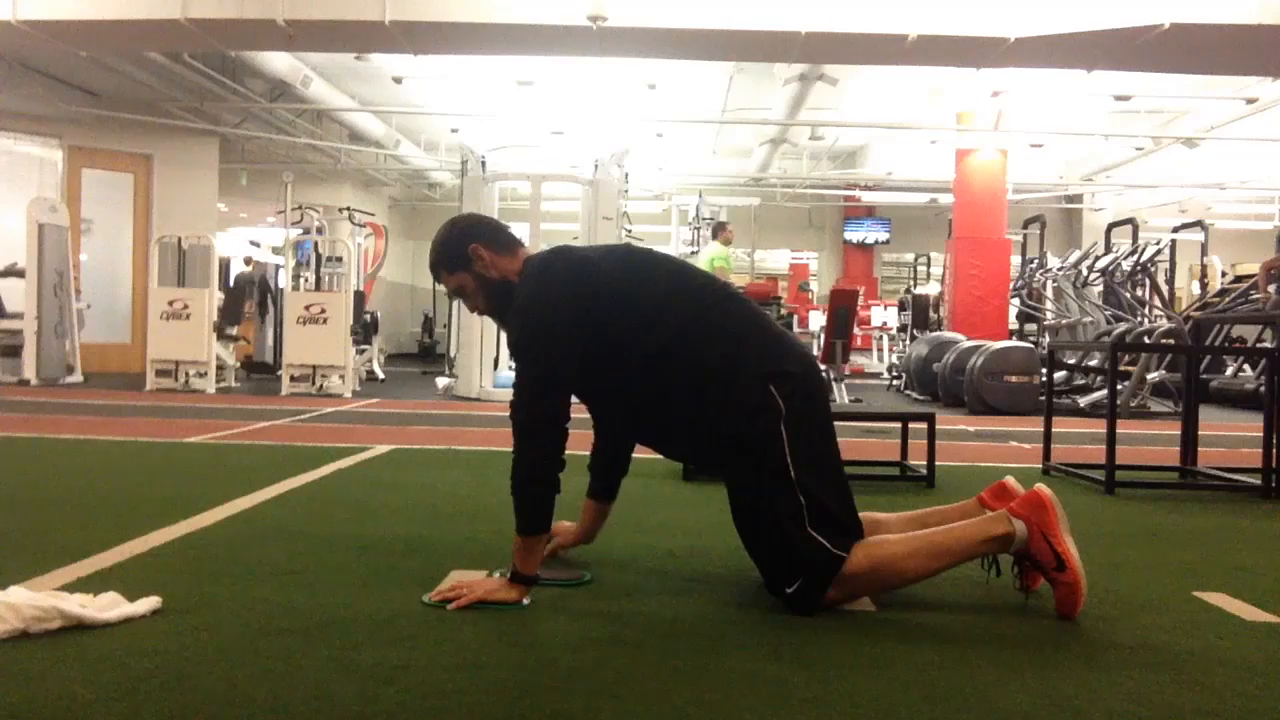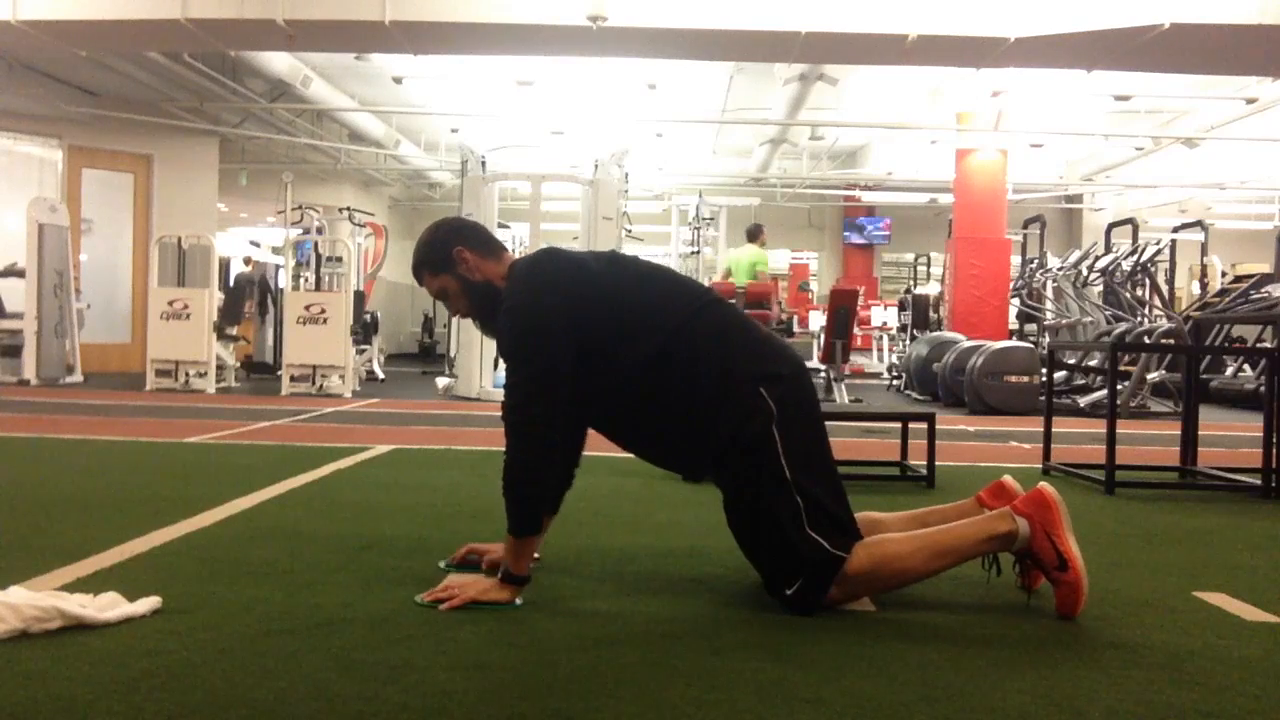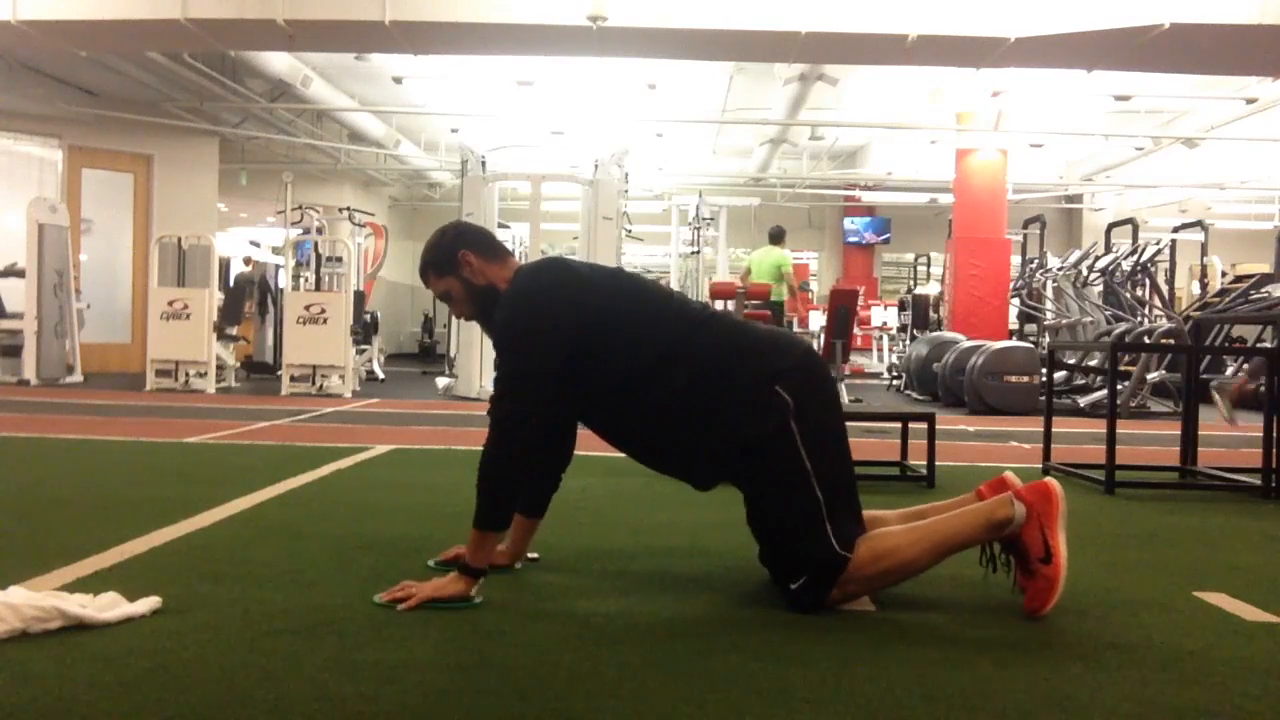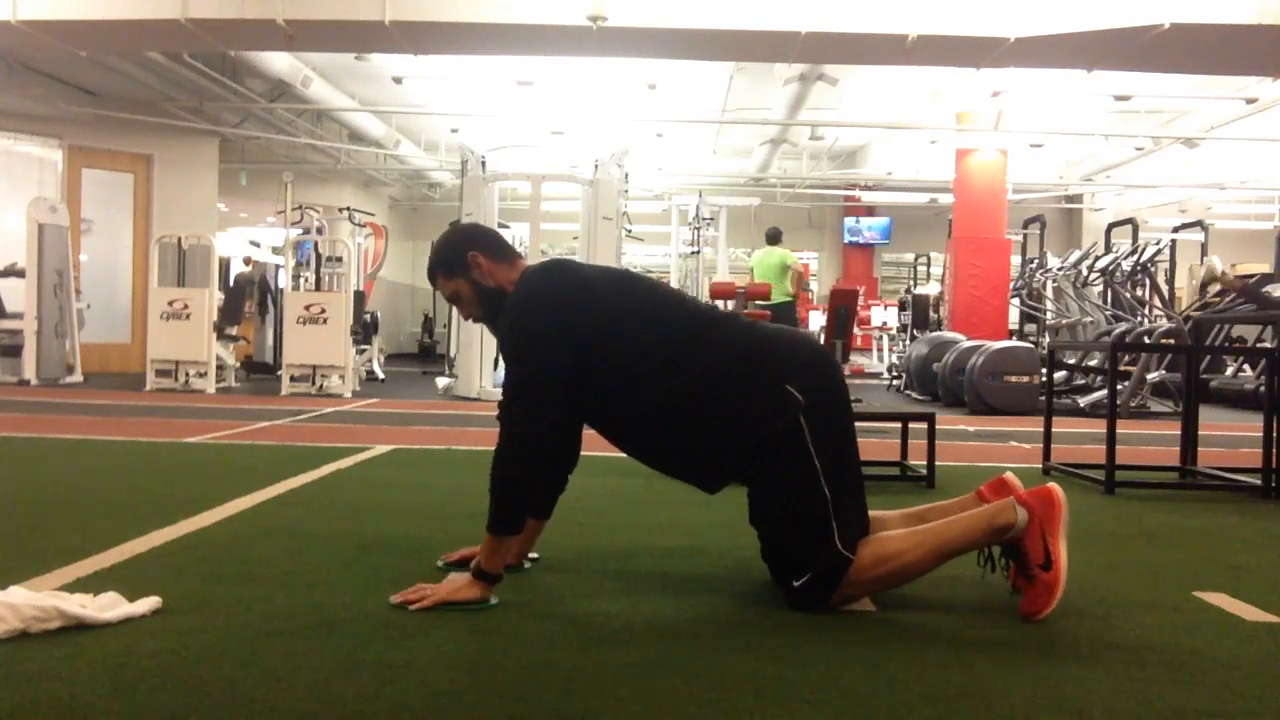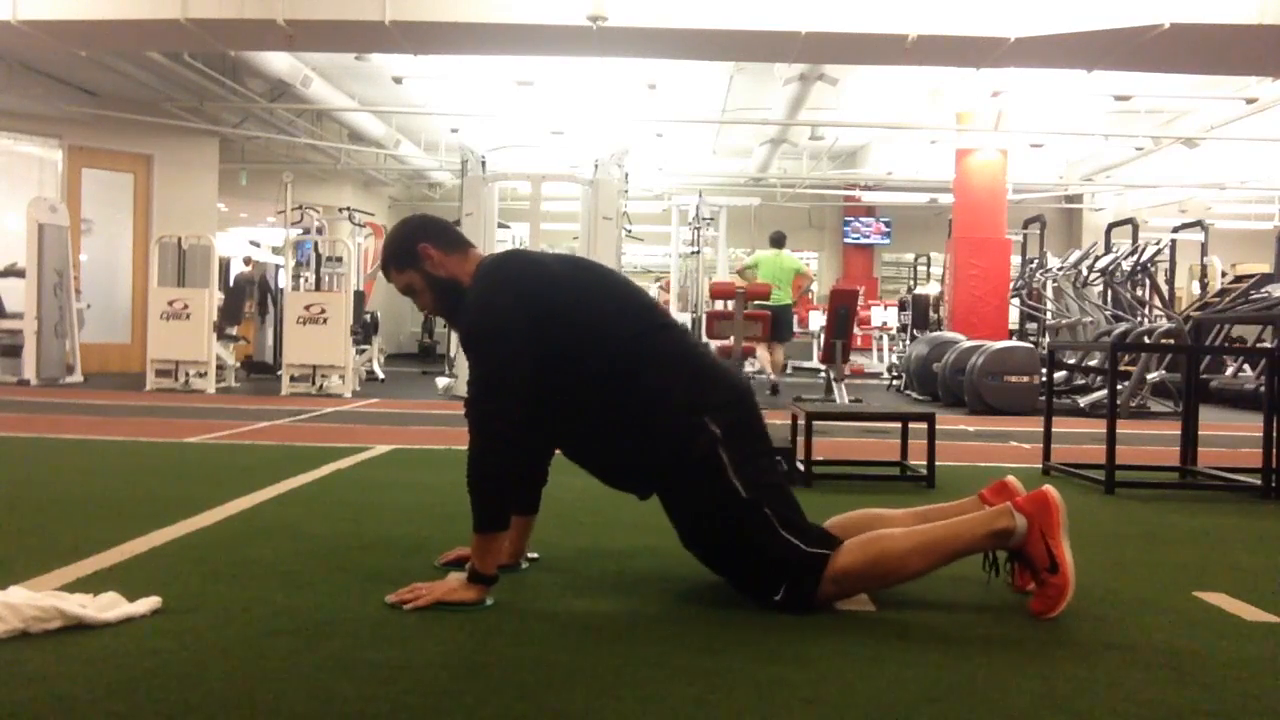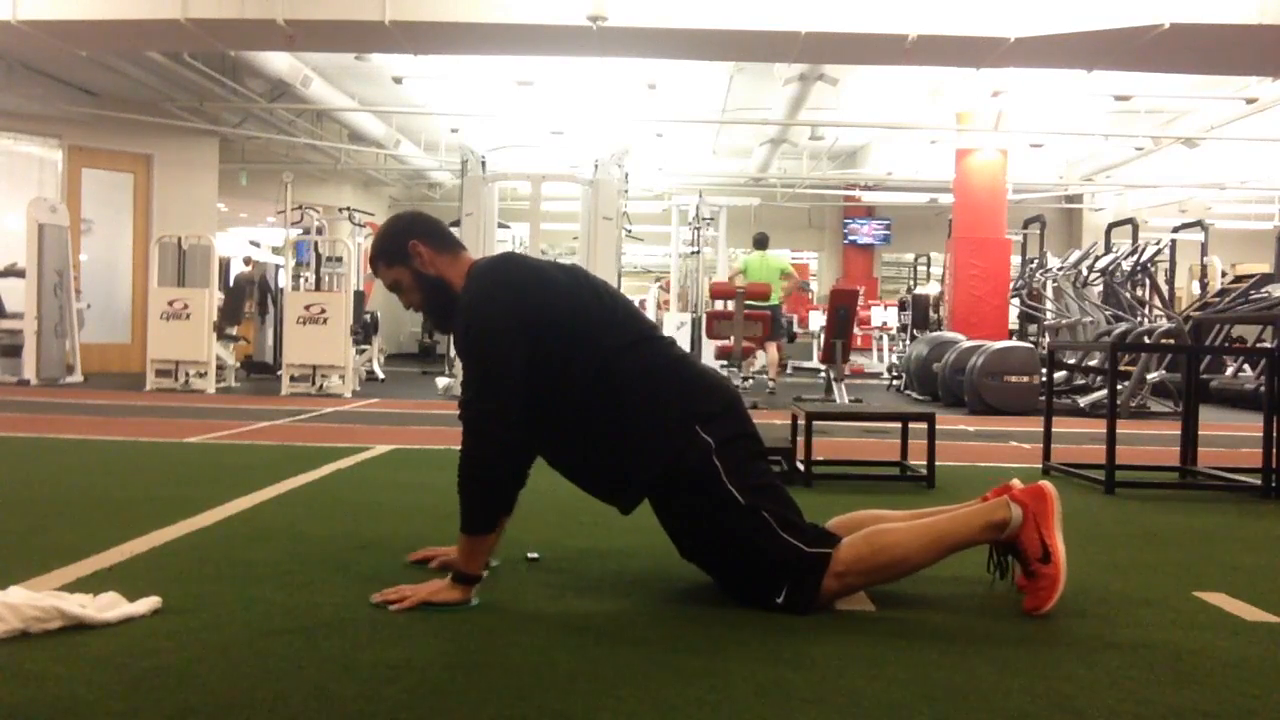
dt=0.7s
person 1, frame 1
left shoulder: (542, 293)
right shoulder: (576, 284)
left elbow: (538, 433)
right elbow: (617, 414)
left wrist: (519, 575)
right wrist: (586, 525)
left hip: (762, 399)
right hip: (759, 396)
left knee: (816, 579)
right knee: (832, 542)
left ankle: (1014, 527)
right ankle: (993, 509)
person 1, frame 2
left shoulder: (532, 296)
right shoulder: (555, 291)
left elbow: (532, 438)
right elbow: (560, 435)
left wrist: (510, 576)
right wrist: (519, 545)
left hip: (752, 403)
right hip: (745, 404)
left knee: (818, 579)
right knee: (829, 542)
left ankle: (1015, 524)
right ankle: (990, 506)
person 1, frame 3
left shoulder: (531, 303)
right shoulder: (554, 299)
left elbow: (513, 438)
right elbow: (547, 439)
left wrist: (469, 569)
right wrist: (509, 547)
left hip: (773, 399)
right hip: (765, 400)
left knee: (822, 578)
right knee: (827, 543)
left ankle: (1012, 514)
right ankle: (990, 504)
person 1, frame 4
left shoulder: (537, 306)
right shoulder: (561, 301)
left elbow: (525, 441)
right elbow: (554, 443)
left wrist: (485, 573)
right wrist: (512, 546)
left hip: (784, 396)
right hip: (773, 399)
left knee: (821, 580)
right knee: (826, 545)
left ankle: (1015, 516)
right ankle: (988, 504)
person 1, frame 5
left shoulder: (496, 295)
right shoulder: (521, 287)
left elbow: (497, 436)
right elbow: (528, 432)
left wrist: (481, 575)
right wrist: (508, 546)
left hip: (696, 430)
right hip: (697, 424)
left knee: (809, 578)
right knee: (806, 546)
left ankle: (1011, 523)
right ankle: (986, 506)
person 1, frame 6
left shoulder: (489, 300)
right shoulder: (512, 291)
left elbow: (491, 441)
right elbow: (513, 439)
left wrist: (464, 574)
right wrist: (476, 543)
left hip: (686, 439)
right hip: (685, 437)
left knee: (814, 578)
right knee: (811, 547)
left ankle: (1007, 515)
right ankle: (991, 509)
